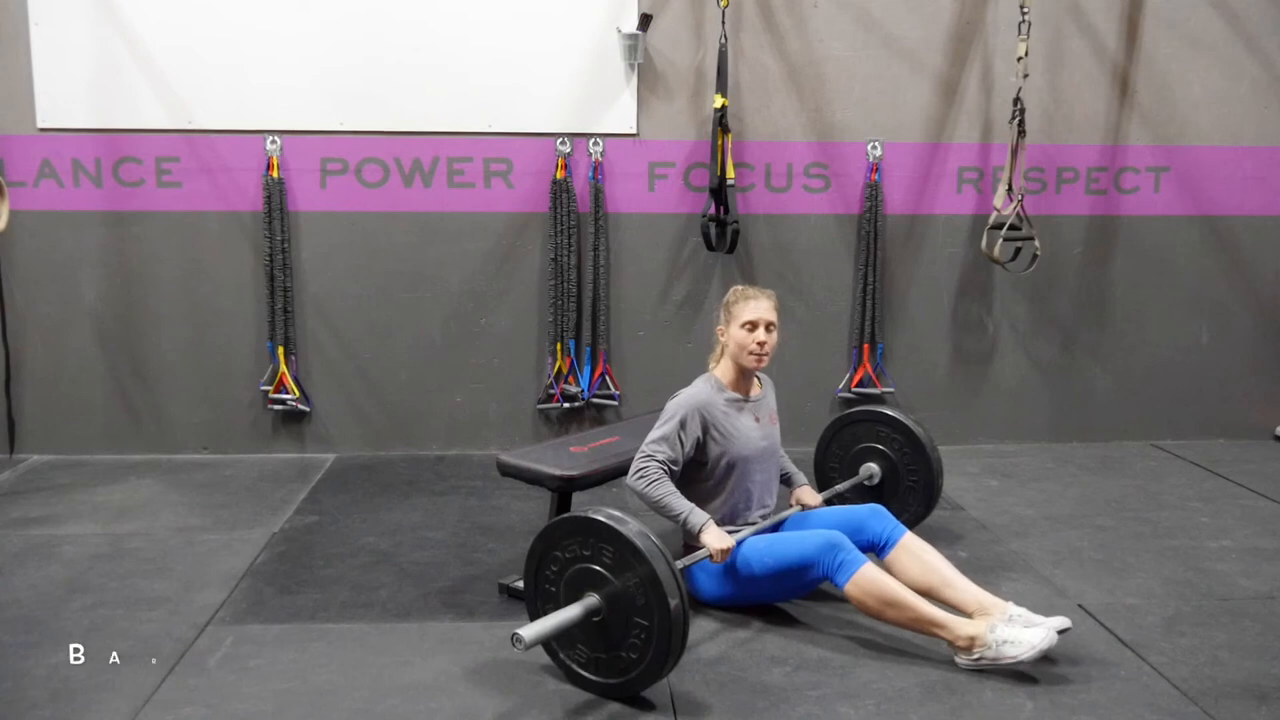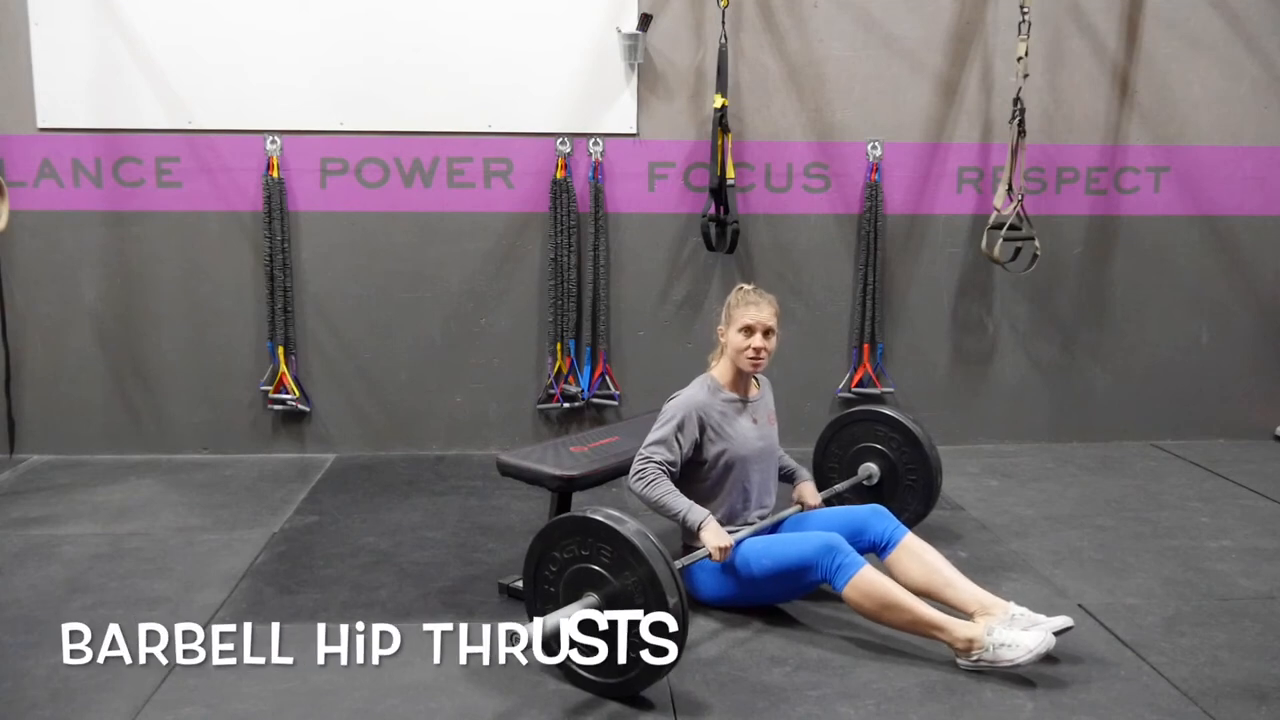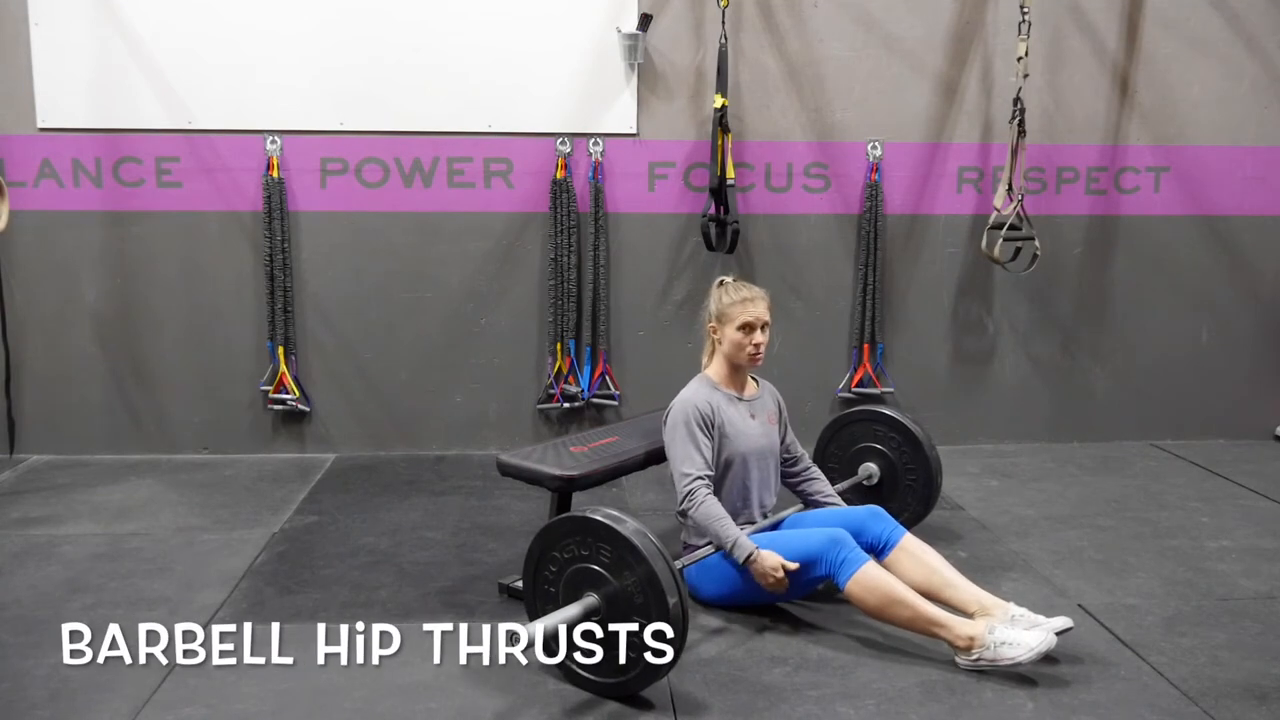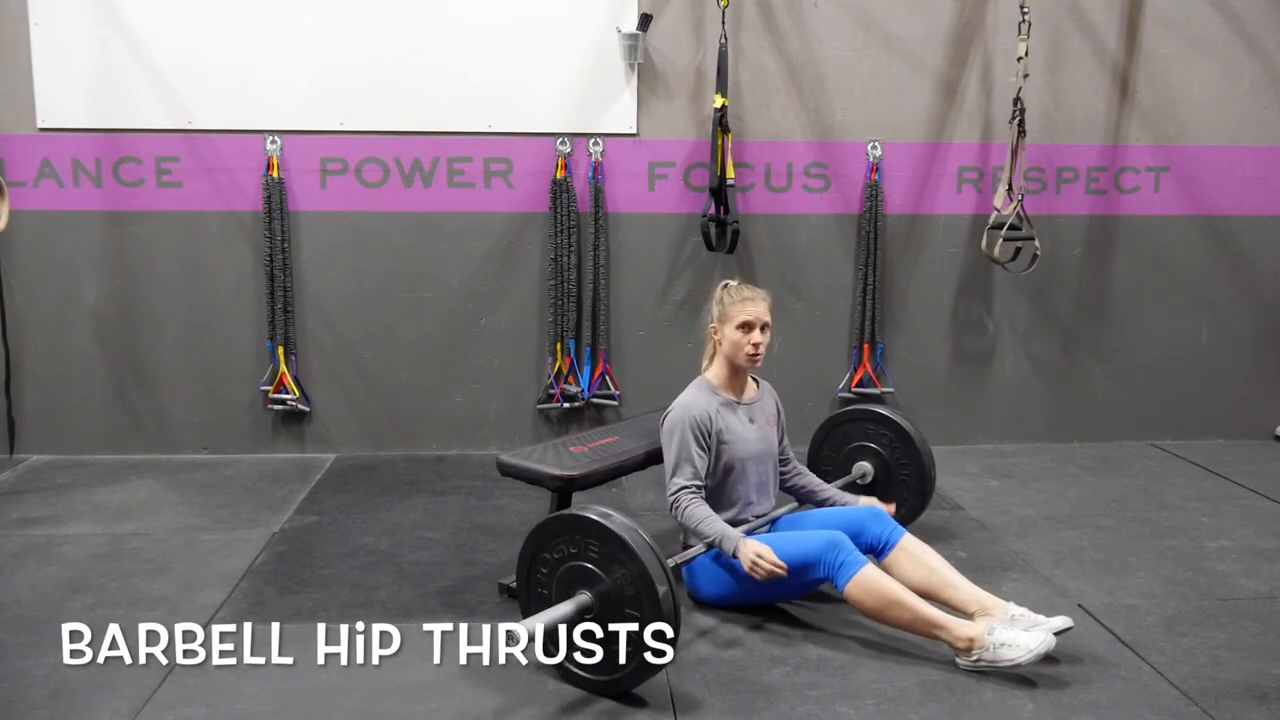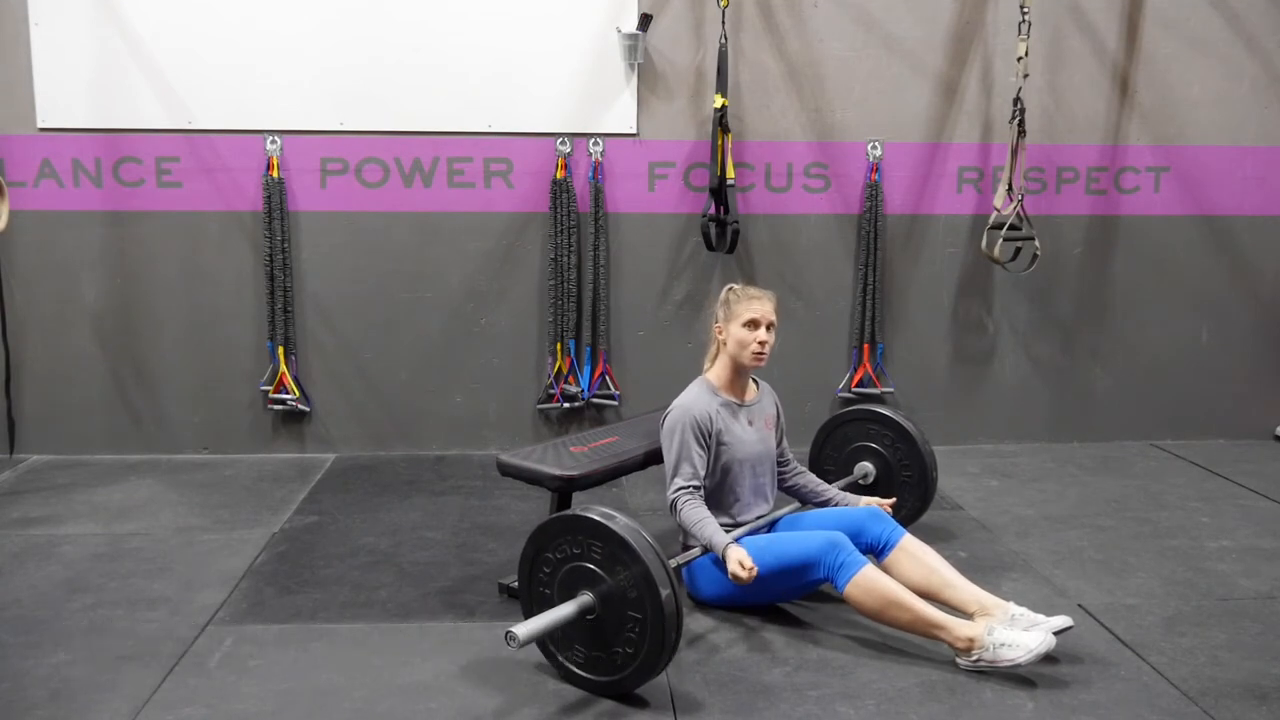
dt=1s
person 1, frame 1
left shoulder: (764, 387)
right shoulder: (695, 404)
right elbow: (644, 473)
left wrist: (798, 482)
right wrist: (703, 525)
left hip: (766, 533)
right hip: (717, 562)
left knee: (873, 519)
right knee: (830, 547)
left ankle: (993, 611)
right ankle: (967, 637)
person 1, frame 2
left shoulder: (761, 389)
right shoulder: (692, 405)
right elbow: (644, 474)
left wrist: (801, 477)
right wrist: (702, 521)
left hip: (765, 535)
right hip: (715, 561)
left knee: (873, 519)
right knee: (828, 550)
left ankle: (993, 612)
right ankle: (967, 639)
person 1, frame 3
left shoulder: (766, 394)
right shoulder: (693, 406)
left elbow: (798, 468)
right elbow: (695, 495)
left wrist: (849, 520)
right wrist: (750, 556)
left hip: (765, 534)
right hip: (717, 558)
left knee: (871, 520)
right knee: (833, 546)
left ankle: (994, 612)
right ankle: (968, 638)
person 1, frame 4
left shoulder: (765, 395)
right shoulder: (691, 411)
right elbow: (684, 499)
left wrist: (852, 502)
right wrist: (738, 544)
left hip: (765, 533)
right hip: (715, 560)
left knee: (870, 520)
right knee: (830, 547)
left ankle: (992, 612)
right ankle: (968, 639)
person 1, frame 5
left shoulder: (765, 397)
right shoulder: (691, 411)
right elbow: (684, 499)
left wrist: (852, 501)
right wrist: (727, 549)
left hip: (765, 534)
right hip: (714, 563)
left knee: (870, 520)
right knee: (830, 548)
left ankle: (993, 612)
right ankle: (967, 640)
